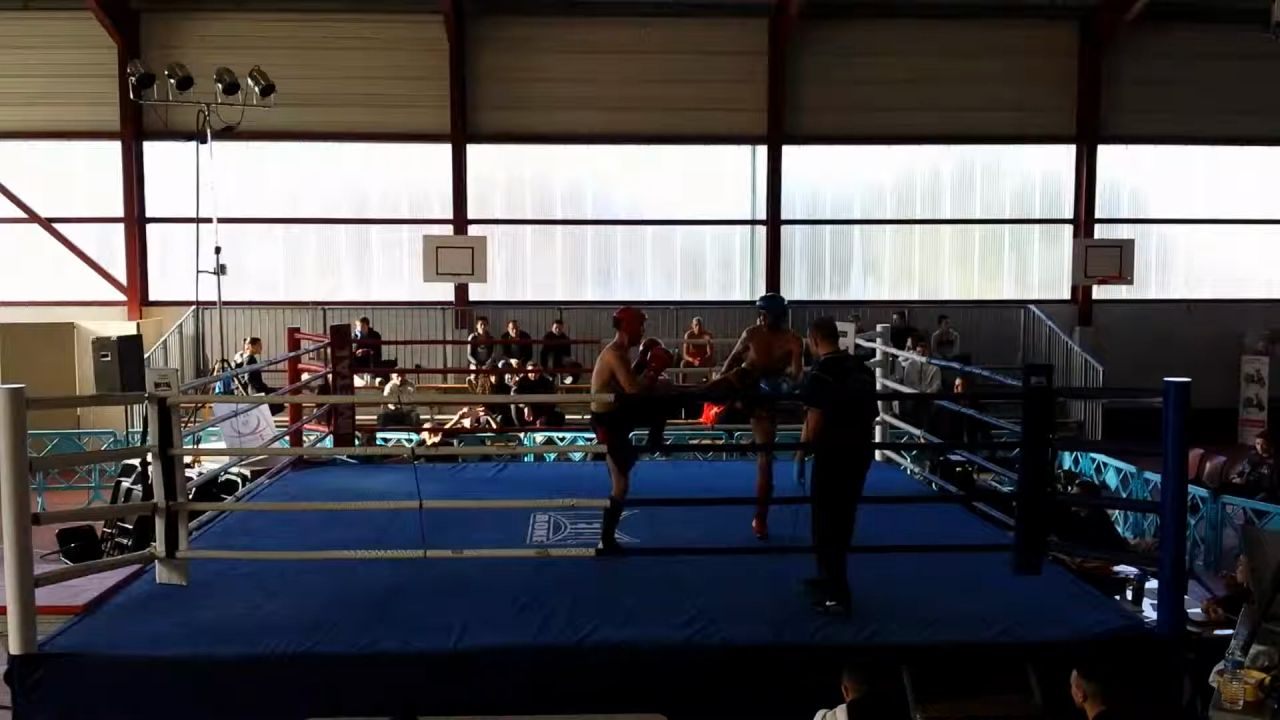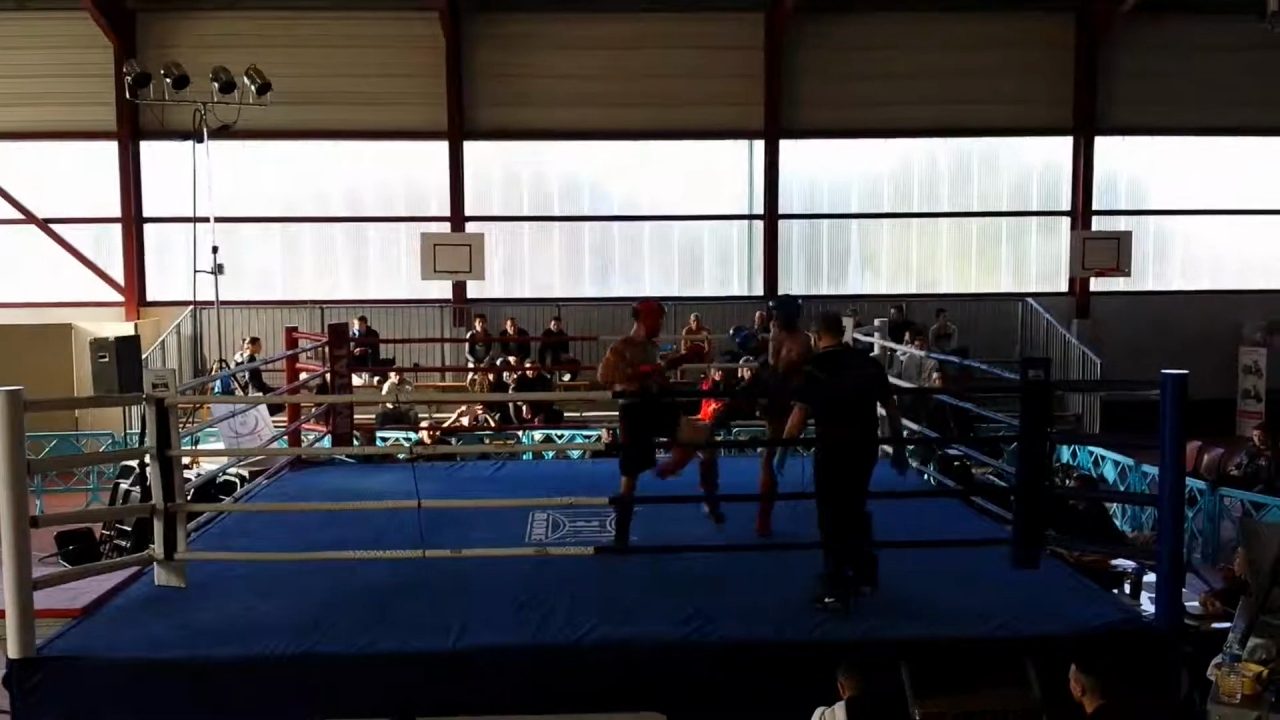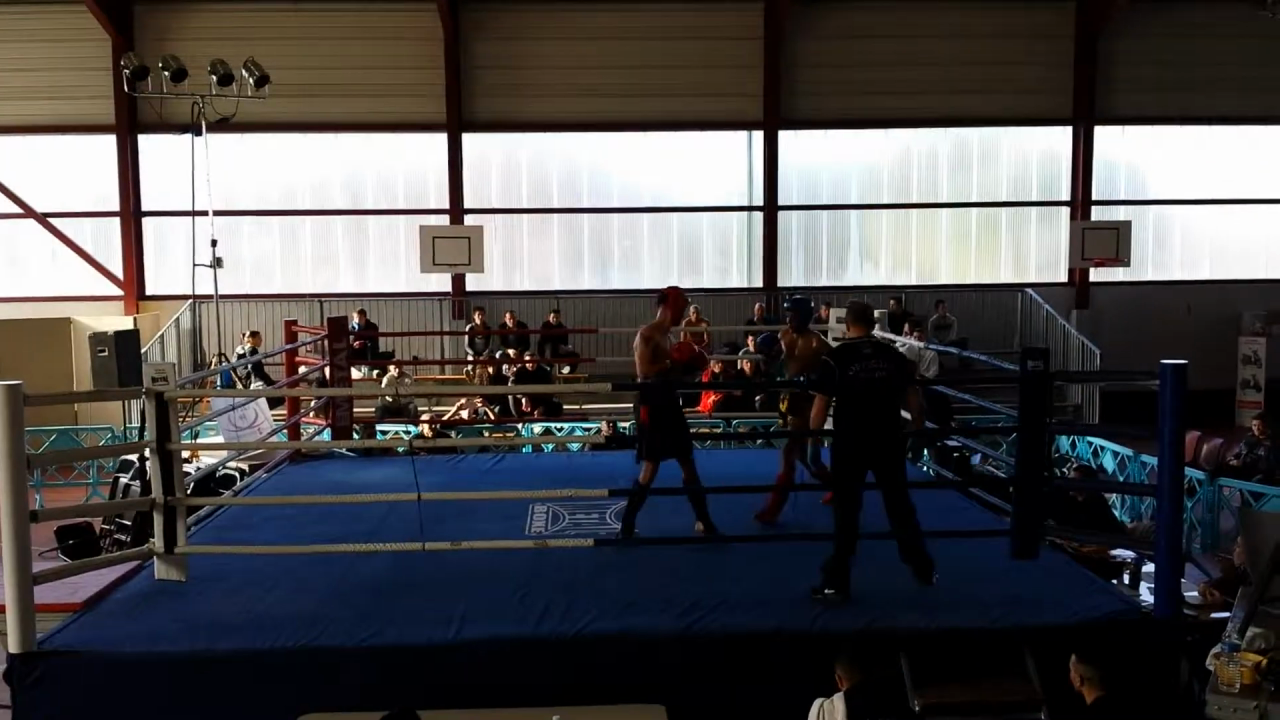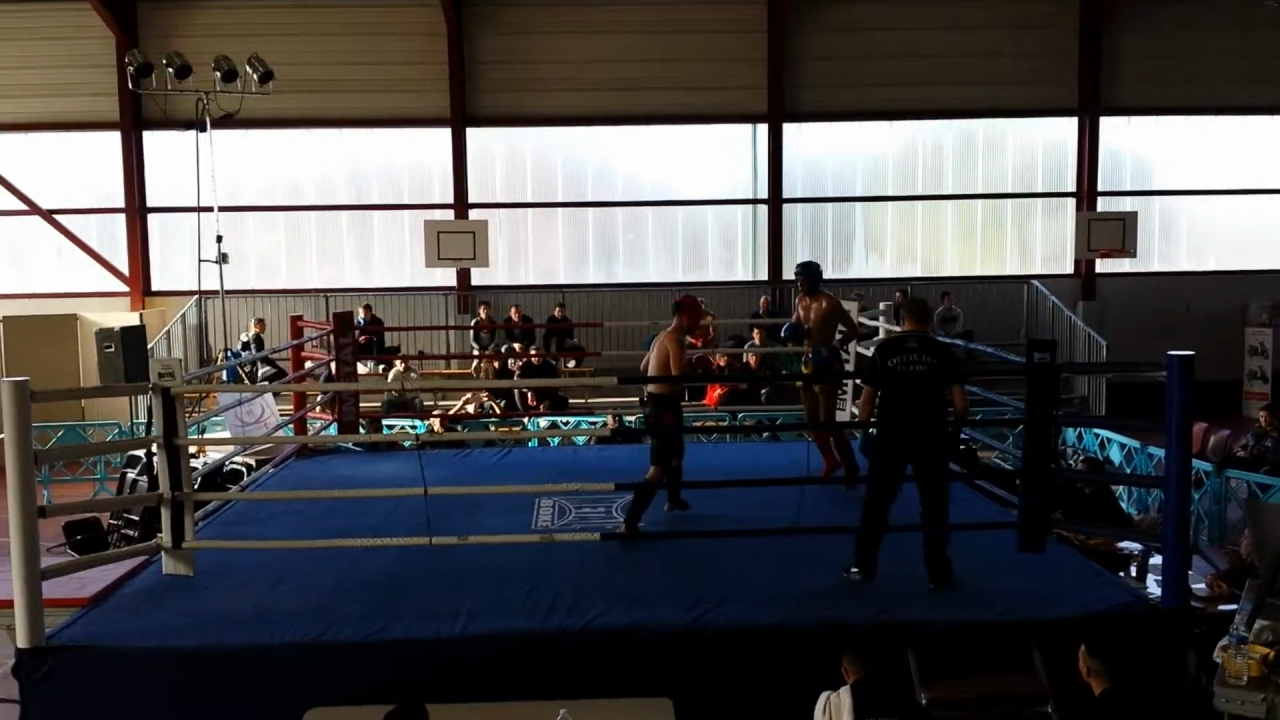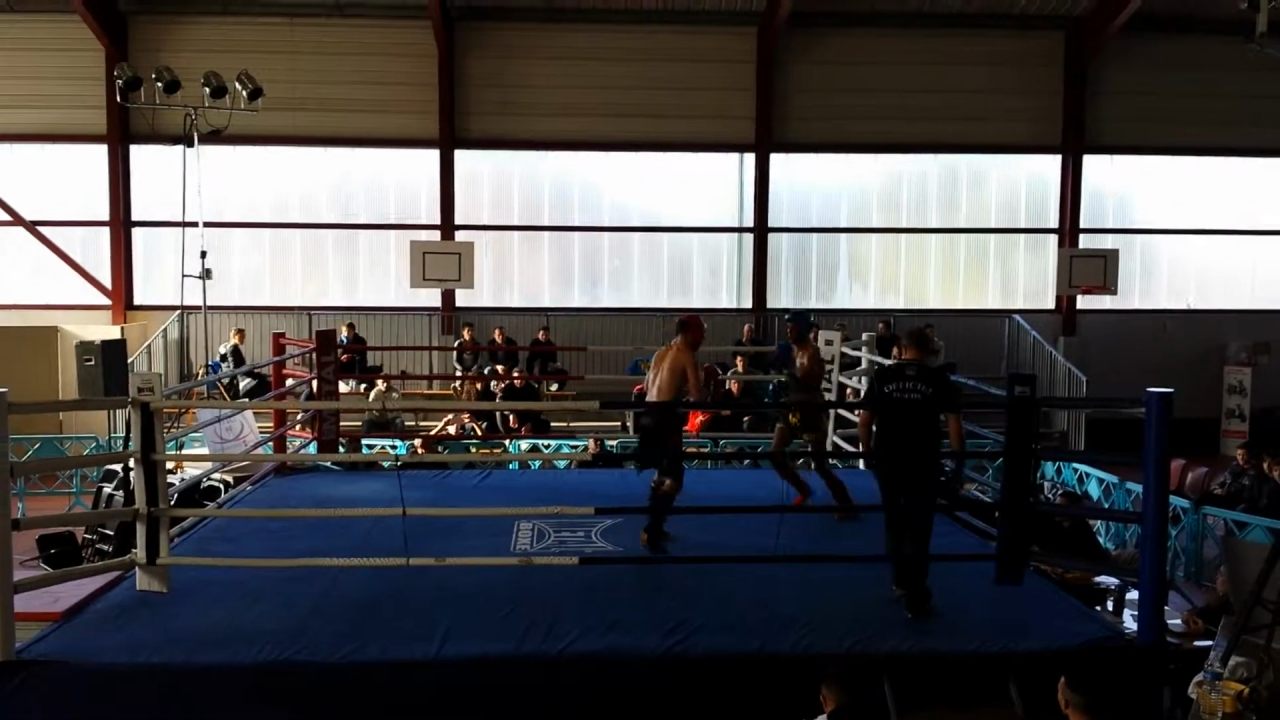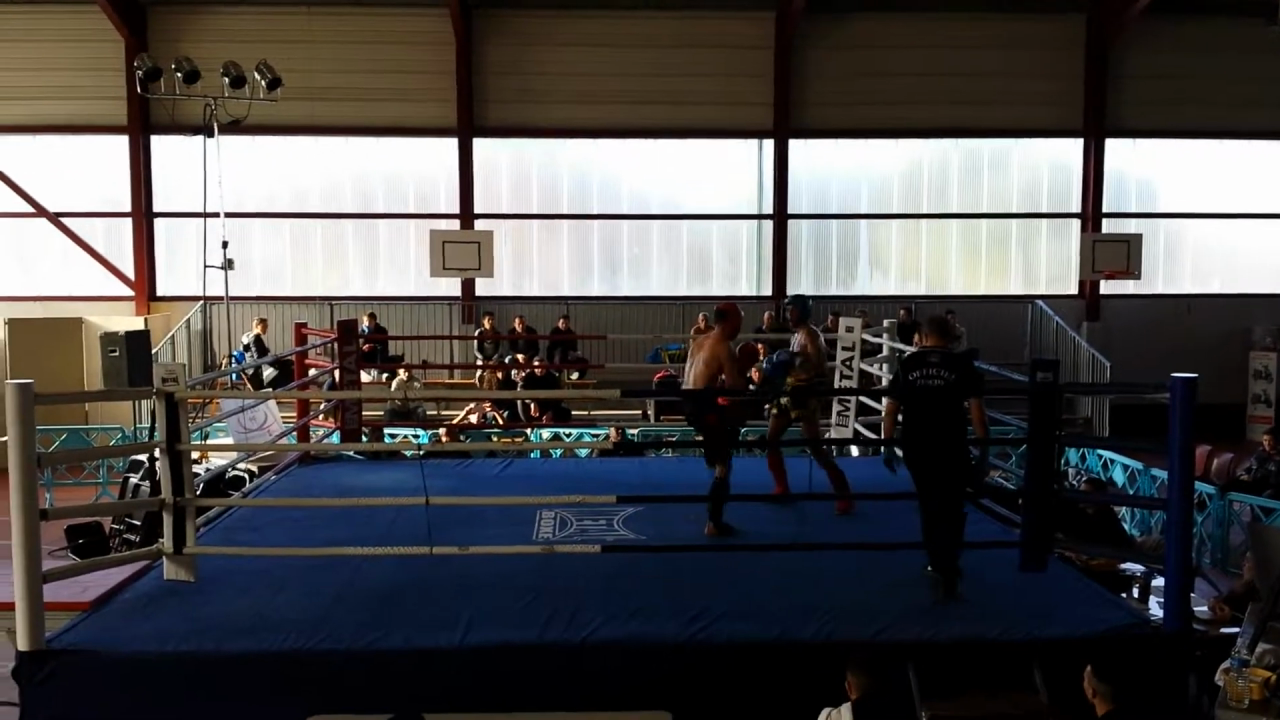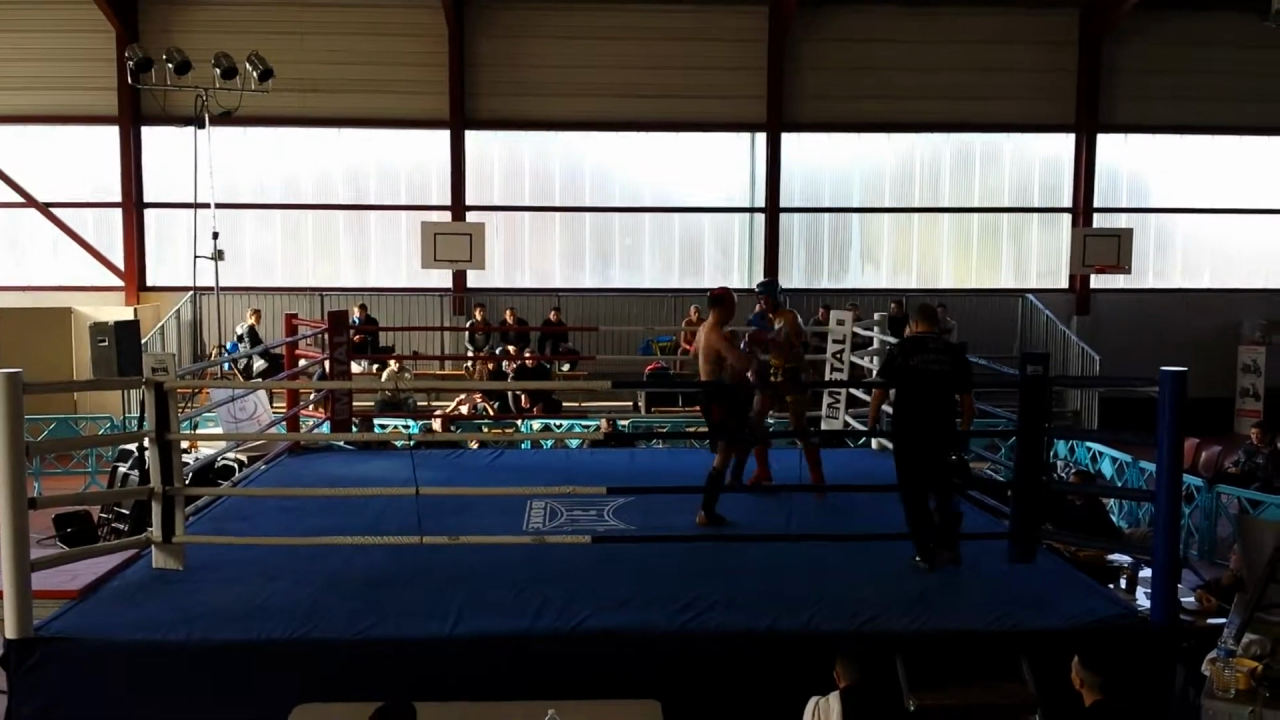
dt=0.3s
person 1, frame 1
left shoulder: (821, 372)
right shoulder: (862, 369)
left elbow: (813, 422)
right elbow: (872, 413)
left wrist: (801, 456)
left hip: (833, 455)
right hip: (861, 452)
left knee: (826, 522)
right knee: (843, 520)
left ankle: (836, 594)
right ankle: (830, 581)
person 1, frame 2
left shoulder: (816, 367)
right shoulder: (869, 363)
left elbow: (799, 416)
right elbow: (891, 408)
left wrist: (782, 450)
right wrist: (898, 445)
left hip: (833, 450)
right hip: (866, 447)
left knee: (833, 518)
right knee: (856, 512)
left ankle: (836, 591)
right ankle: (865, 575)
person 1, frame 3
left shoulder: (835, 358)
right shoulder: (893, 356)
left elbow: (820, 407)
right elbow: (914, 403)
right wrist: (917, 430)
left hip: (849, 443)
right hip: (888, 441)
left knee: (846, 512)
right knee: (899, 505)
left ankle: (835, 583)
right ankle: (924, 570)
person 1, frame 4
left shoulder: (883, 350)
right shoulder: (943, 352)
left elbow: (867, 398)
right elbow: (960, 401)
right wrist: (955, 429)
left hip: (890, 436)
right hip: (931, 436)
left knee: (877, 500)
right knee: (934, 504)
left ankle: (864, 564)
right ankle: (939, 572)
person 1, frame 5
left shoulder: (882, 377)
right shoulder: (939, 380)
left elbow: (865, 421)
right elbow: (954, 426)
left wrist: (869, 452)
right wrist: (959, 462)
left hip: (886, 461)
right hip: (923, 463)
left knee: (895, 521)
right knee: (918, 528)
left ankle: (901, 581)
right ankle: (916, 600)
person 1, frame 6
left shoulder: (906, 365)
right shoulder: (963, 366)
left elbow: (891, 410)
right elbow: (976, 411)
left wrist: (888, 446)
right wrist: (983, 450)
left hip: (915, 447)
right hip: (951, 448)
left knee: (929, 505)
right knee: (951, 510)
left ankle: (938, 564)
right ankle: (947, 572)
person 1, frame 7
left shoulder: (902, 349)
right shoulder: (955, 353)
left elbow: (881, 389)
right elbow: (966, 398)
left wrist: (872, 420)
right wrist: (965, 433)
left hip: (908, 431)
right hip: (943, 431)
left knee: (913, 492)
right knee: (943, 488)
left ankle: (926, 553)
right ankle: (948, 546)
person 2, frame 1
left shoulder: (620, 352)
right shoulder: (614, 355)
left elbow: (629, 383)
right elbow: (634, 389)
left wrist: (645, 363)
right wrist: (655, 371)
left hip: (621, 412)
right hip: (606, 420)
right knee: (621, 483)
left ankle: (655, 439)
person 2, frame 2
left shoulder: (652, 346)
right shoulder: (619, 348)
right elbow: (604, 377)
left wrist: (682, 358)
right wrist: (639, 373)
left hip: (657, 406)
right hip: (634, 413)
left knee: (702, 439)
right knee: (629, 479)
person 2, frame 3
left shoulder: (666, 336)
right shoulder: (647, 335)
right elbow: (644, 372)
left wrist: (689, 363)
right wrist: (676, 364)
left hip: (668, 401)
right hip: (651, 403)
left knee: (688, 463)
right knee: (650, 467)
person 2, frame 4
left shoulder: (665, 337)
right shoulder: (674, 340)
left elbow: (644, 367)
right elbow: (678, 377)
left hip: (659, 402)
right hip: (664, 406)
left knee: (677, 453)
right knee: (659, 468)
left ankle: (673, 500)
person 2, frame 5
left shoulder: (662, 353)
right shoulder: (688, 356)
right elbow: (697, 396)
left hip: (648, 414)
right hip: (665, 416)
left knee: (662, 473)
right knee: (674, 479)
left ankle: (655, 526)
person 2, frame 6
left shoulder: (698, 341)
right shoulder: (724, 348)
right elbow: (735, 385)
right wrist: (742, 373)
left hip: (689, 401)
right hip: (703, 405)
left knee: (731, 423)
right knee: (724, 465)
person 2, frame 7
left shoulder: (704, 329)
right shoulder: (717, 335)
right elbow: (741, 364)
right wrist: (747, 355)
left hip: (713, 390)
right hip: (716, 394)
left knee: (744, 431)
right knee: (723, 455)
left ankle: (737, 472)
person 3, frame 1
left shoulder: (794, 341)
right shoulder: (751, 333)
left elbow: (796, 374)
right elbow: (732, 358)
left wrist: (785, 385)
right wrist: (720, 379)
left hip: (764, 398)
right hip: (741, 383)
left knee: (765, 458)
left ankle: (760, 518)
person 3, frame 2
left shoulder: (802, 343)
right shoulder: (775, 330)
left elbow: (781, 376)
left hip: (782, 396)
right hip: (764, 386)
left knee: (768, 457)
left ankle: (764, 516)
person 3, frame 3
left shoulder: (818, 344)
right shoulder: (785, 336)
left hip: (805, 403)
right hip: (787, 398)
left knee: (789, 454)
right knee: (803, 454)
left ankle: (773, 509)
person 3, frame 4
left shoulder: (830, 303)
right shoulder: (801, 301)
left elbow: (853, 330)
left wrist: (834, 348)
right wrist: (791, 332)
left hip: (828, 365)
right hip: (809, 363)
left knee: (828, 422)
right knee: (811, 421)
left ankle: (851, 470)
right ankle: (831, 462)
person 3, frame 5
left shoulder: (811, 353)
right shoulder: (794, 349)
left elbow: (807, 385)
left wrist: (790, 370)
left hip: (811, 412)
right hip: (793, 408)
left knee: (819, 465)
right knee: (776, 455)
left ankle: (846, 505)
right ankle: (804, 490)
person 3, frame 6
left shoulder: (810, 334)
right shoulder: (797, 335)
left elbow: (818, 365)
left wrist: (794, 359)
right wrist: (779, 366)
left hip: (806, 394)
right hip: (789, 393)
left knee: (816, 447)
right knee: (770, 441)
left ankle: (844, 496)
right ankle: (782, 488)
person 3, frame 7
left shoulder: (790, 317)
right shoulder: (767, 318)
left elbow: (798, 345)
right elbow: (765, 347)
left wrist: (771, 339)
left hip: (792, 376)
right hip: (772, 374)
left knee: (799, 430)
left ankle: (817, 477)
right ankle: (762, 472)
